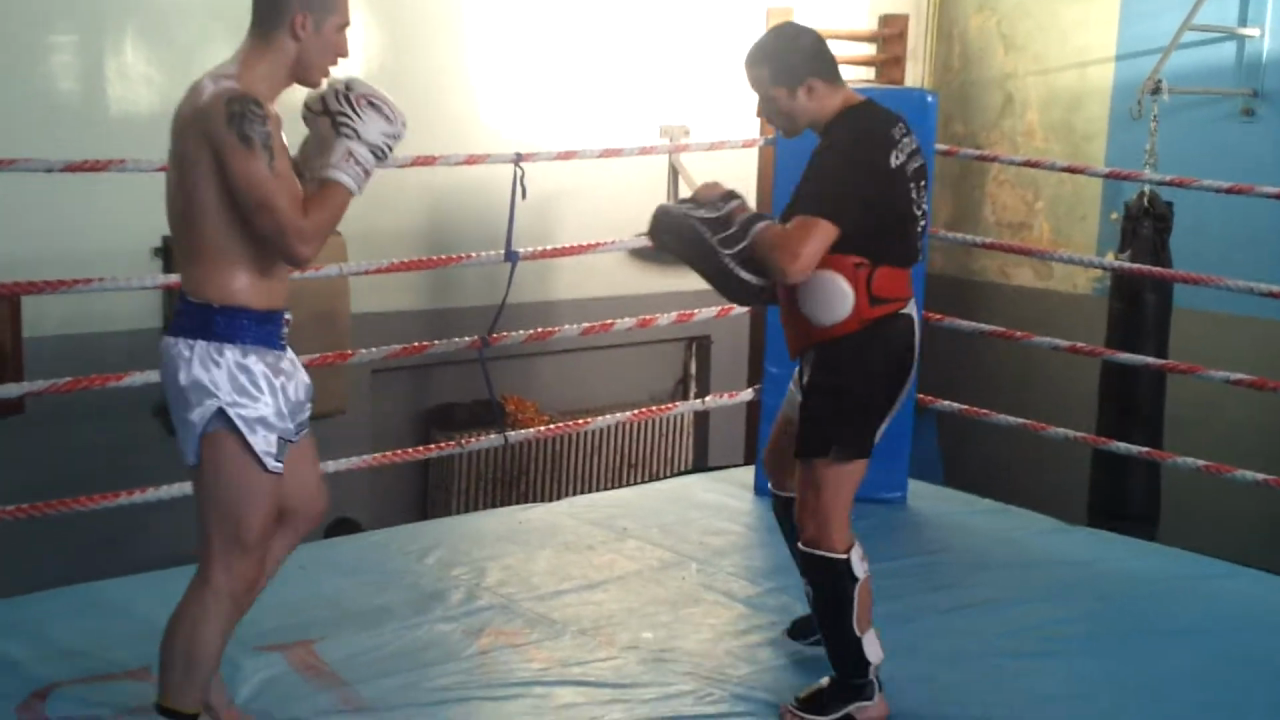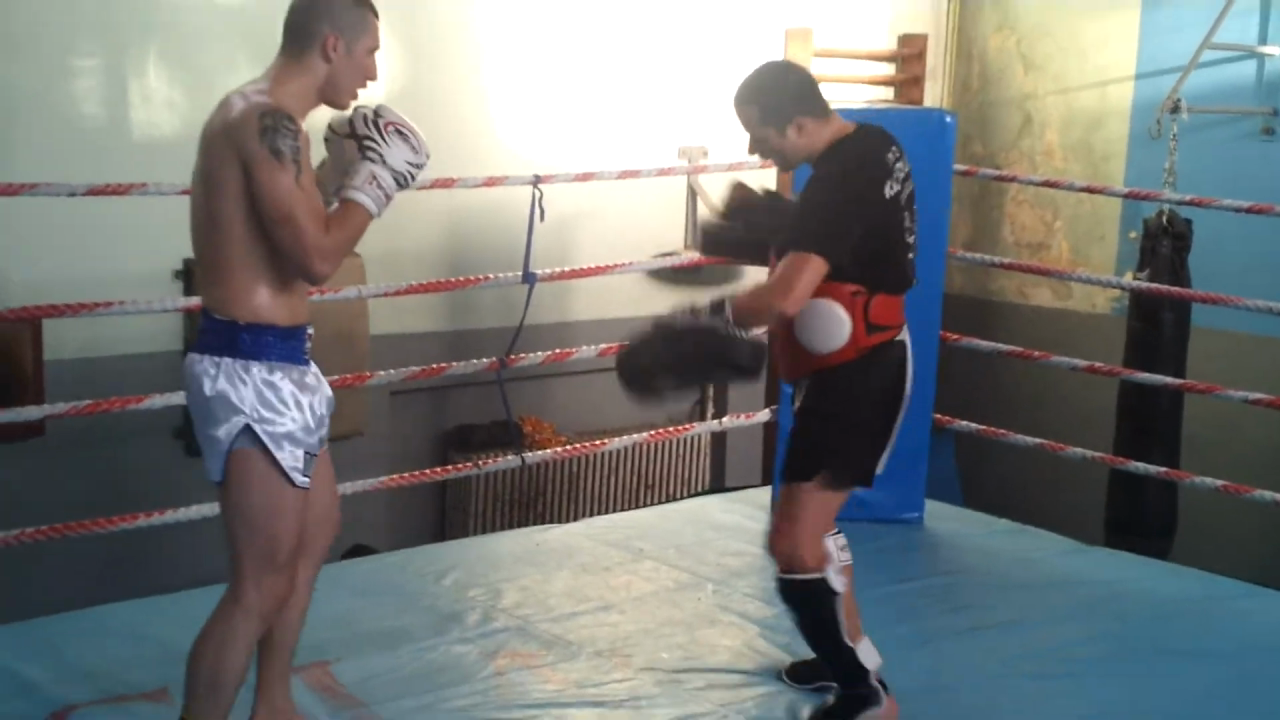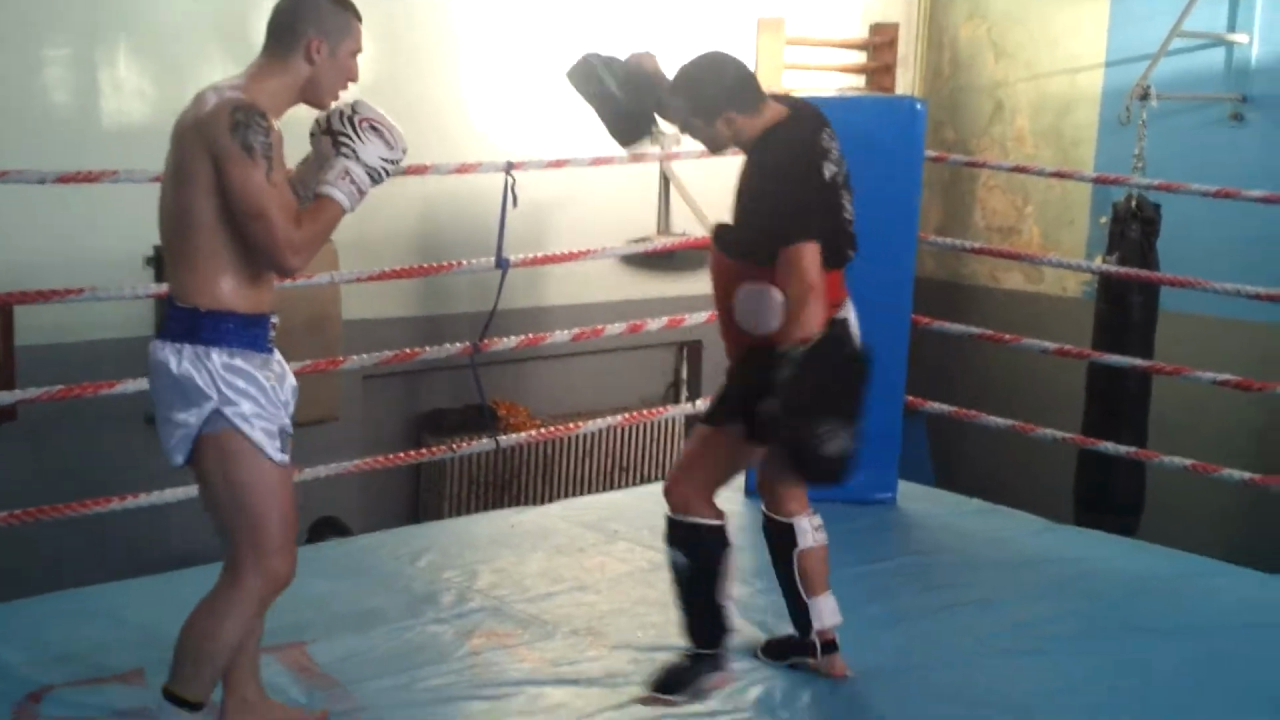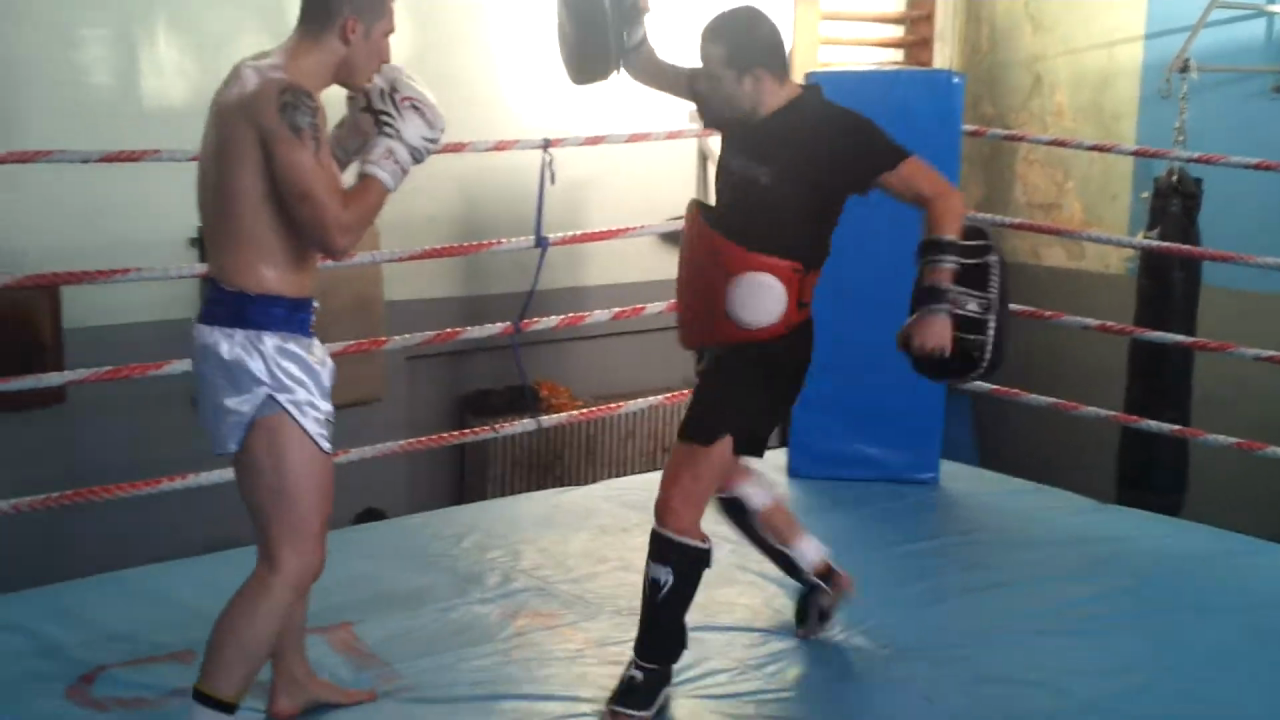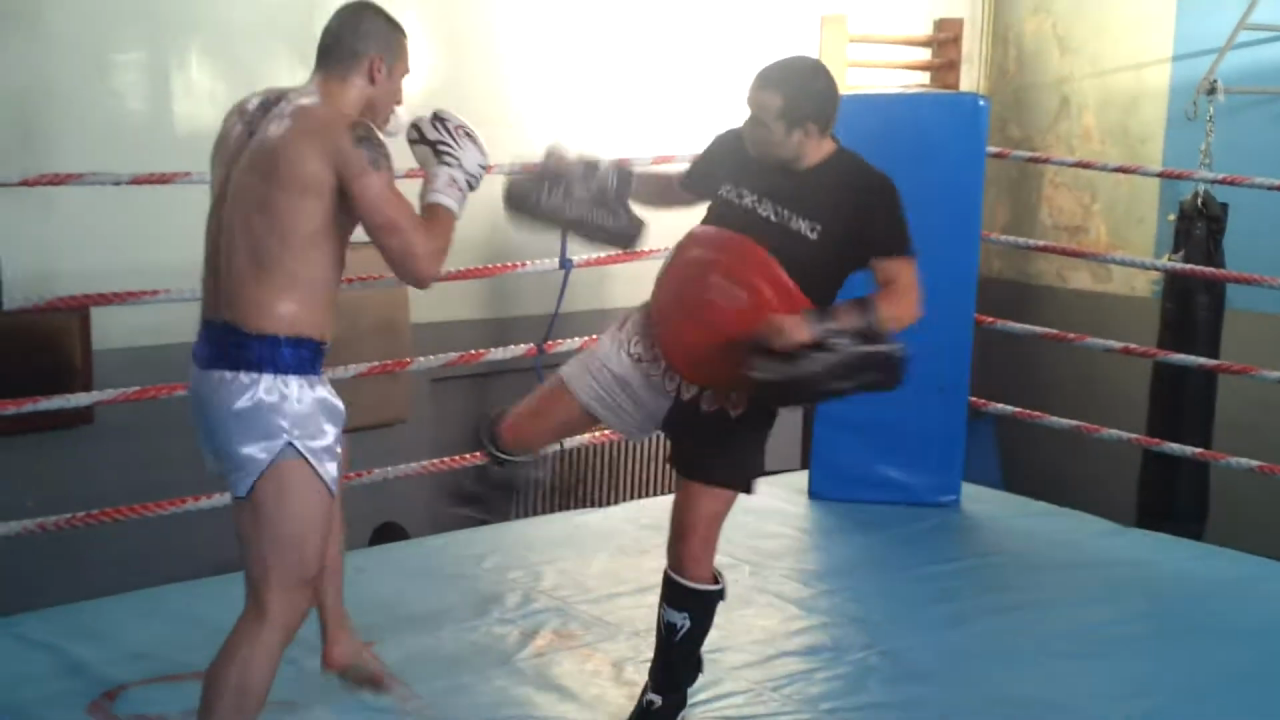
dt=0.2s
person 1, frame 1
left shoulder: (235, 99)
right shoulder: (236, 106)
right elbow: (298, 242)
left wrist: (325, 144)
right wrist: (358, 153)
left hip: (247, 346)
right hip: (228, 353)
left knee: (303, 509)
right knee: (234, 567)
person 1, frame 2
left shoulder: (252, 113)
right shoulder: (268, 123)
right elbow: (316, 257)
left wrist: (340, 167)
right wrist: (379, 176)
left hip: (271, 362)
right hip: (253, 368)
left knee: (314, 533)
right knee: (261, 585)
person 1, frame 3
left shoulder: (231, 108)
right shoulder: (241, 118)
right elbow: (287, 252)
left wrist: (323, 165)
right wrist: (356, 173)
left hip: (232, 350)
right hip: (217, 357)
left knee: (260, 550)
right knee: (265, 565)
person 1, frame 4
left shoulder: (257, 77)
right shoulder: (287, 97)
right elbow: (336, 233)
left wrist: (359, 130)
right wrist: (398, 150)
left hip: (256, 332)
right hip: (262, 340)
left knee: (293, 537)
right knee: (294, 560)
person 1, frame 5
left shoulder: (250, 113)
right shoulder: (344, 136)
right elbow: (420, 263)
right wrist: (452, 173)
left hip: (224, 362)
right hip: (272, 381)
right knee: (278, 603)
left ankle: (338, 637)
person 2, frame 1
left shoulder: (848, 148)
right shoulder: (880, 125)
left elbow: (792, 261)
left wrist: (726, 213)
right wrist: (766, 229)
left hip: (861, 348)
right hip: (854, 340)
left knee: (821, 523)
right knee: (783, 465)
right ankle: (839, 616)
person 2, frame 2
left shoulder: (838, 180)
right shoulder: (873, 149)
left elbow: (788, 296)
right wrist: (762, 215)
left hip: (856, 376)
right hip: (860, 365)
left knee: (793, 544)
right knee: (809, 519)
right ankle: (842, 658)
person 2, frame 3
left shoulder: (780, 167)
right shoulder: (794, 122)
left elbow: (805, 289)
left wrist: (798, 389)
right wrist: (653, 88)
left hip: (810, 351)
right hip: (815, 346)
left knee: (686, 484)
right knee: (784, 494)
left ankle: (706, 652)
right ankle: (821, 642)
person 2, frame 4
left shoulder: (828, 130)
right shoulder: (752, 105)
left elbow: (943, 198)
right elbow: (667, 79)
left wrist: (937, 304)
left hip: (759, 349)
right hip: (731, 338)
left knee: (677, 507)
right knee: (725, 480)
right ankle: (820, 578)
person 2, frame 5
left shoulder: (866, 195)
right shoulder: (737, 150)
left elbow: (903, 303)
right elbow: (678, 189)
left wrist: (820, 330)
left hip: (742, 381)
right hip: (660, 340)
left knee: (690, 555)
right knee: (515, 433)
